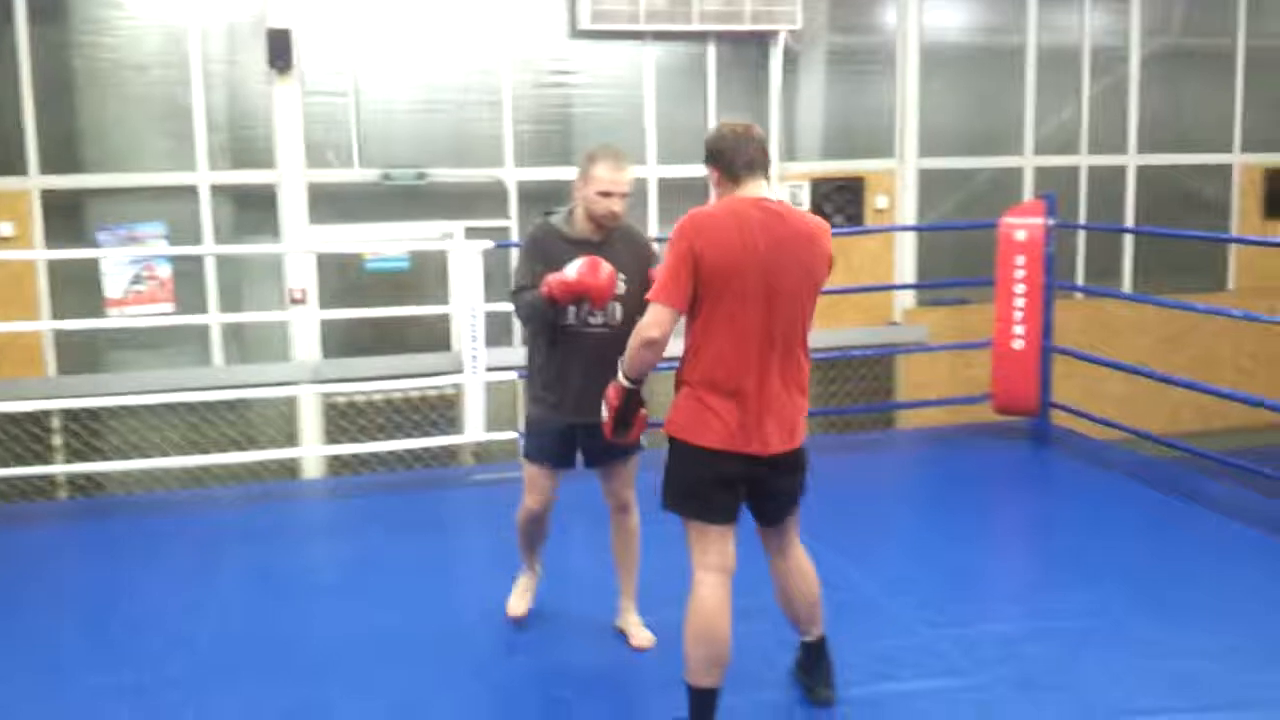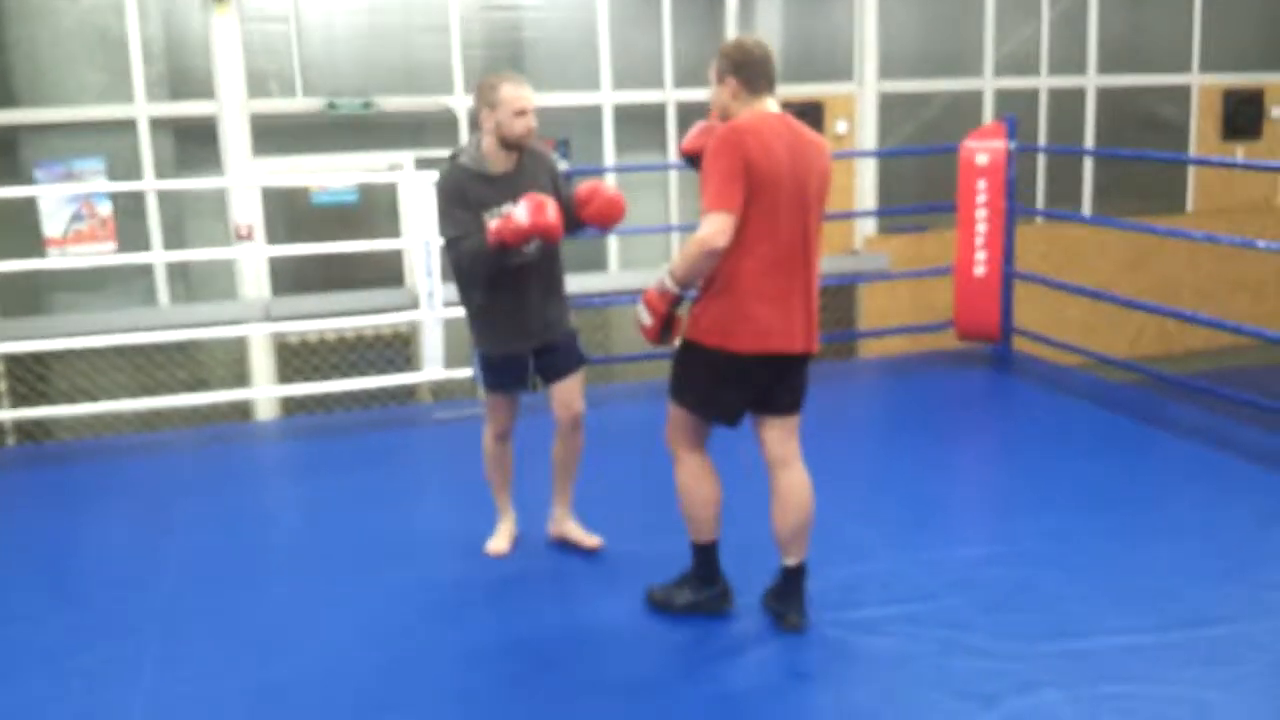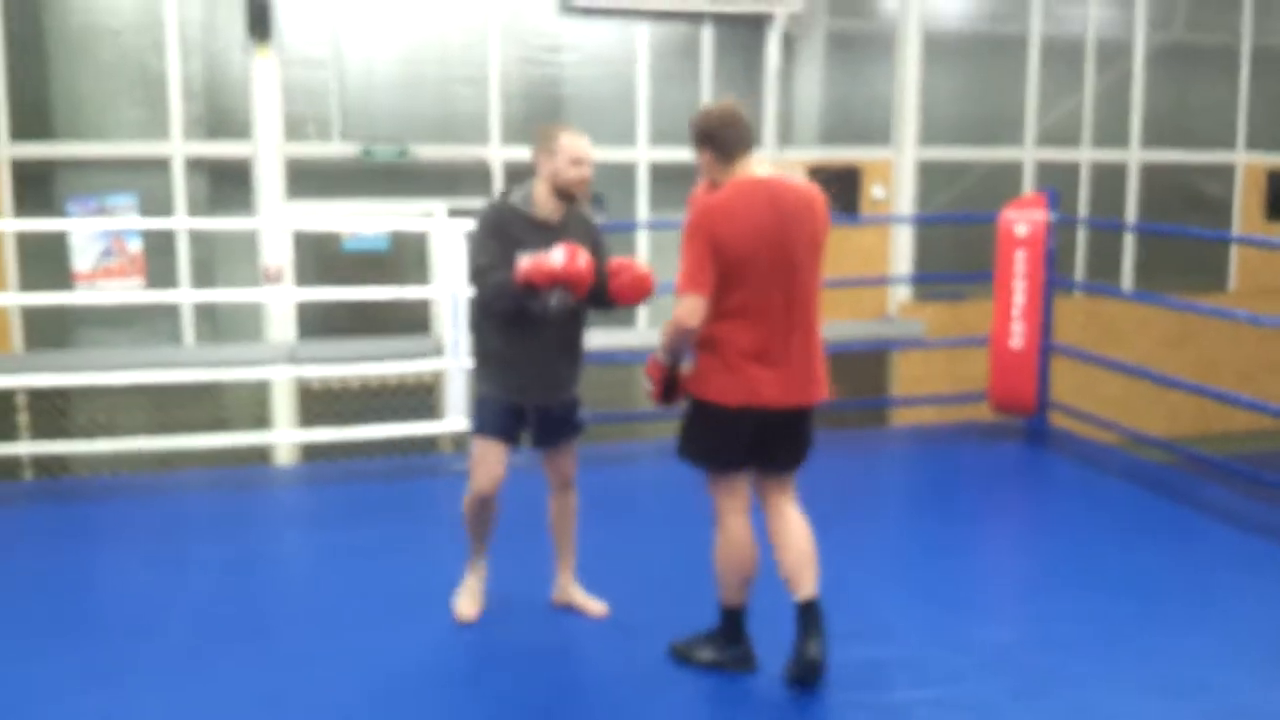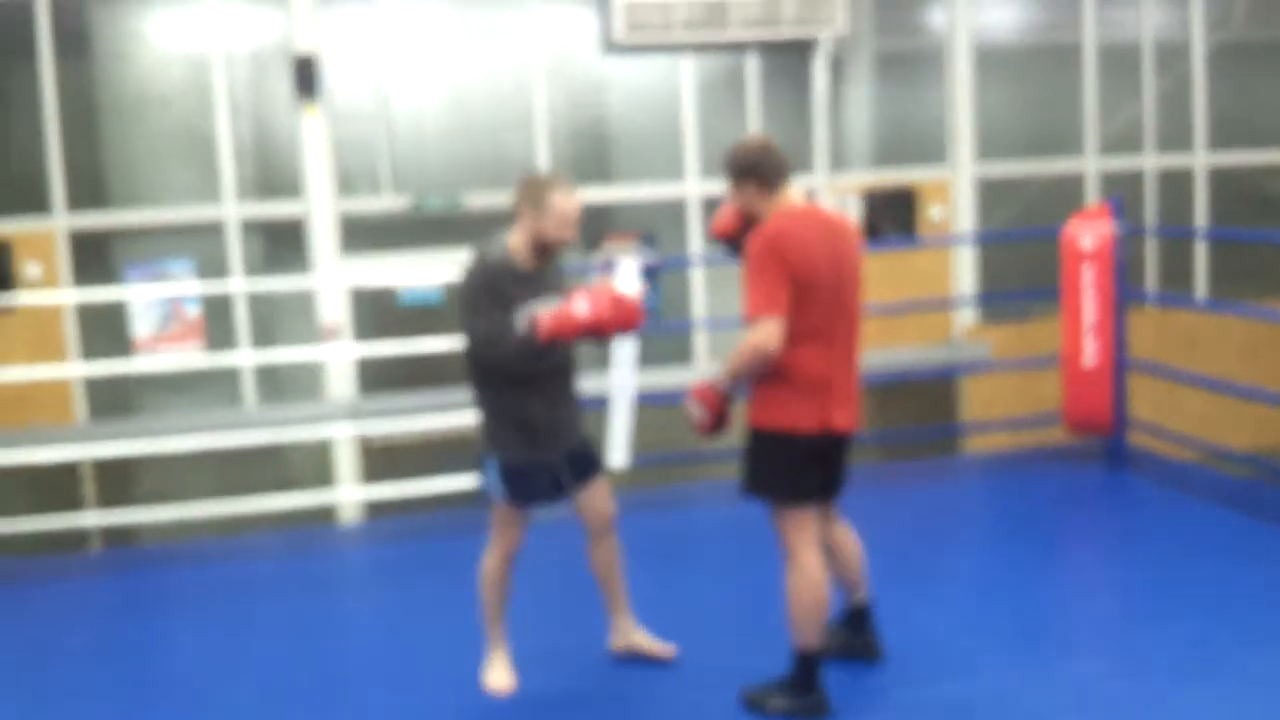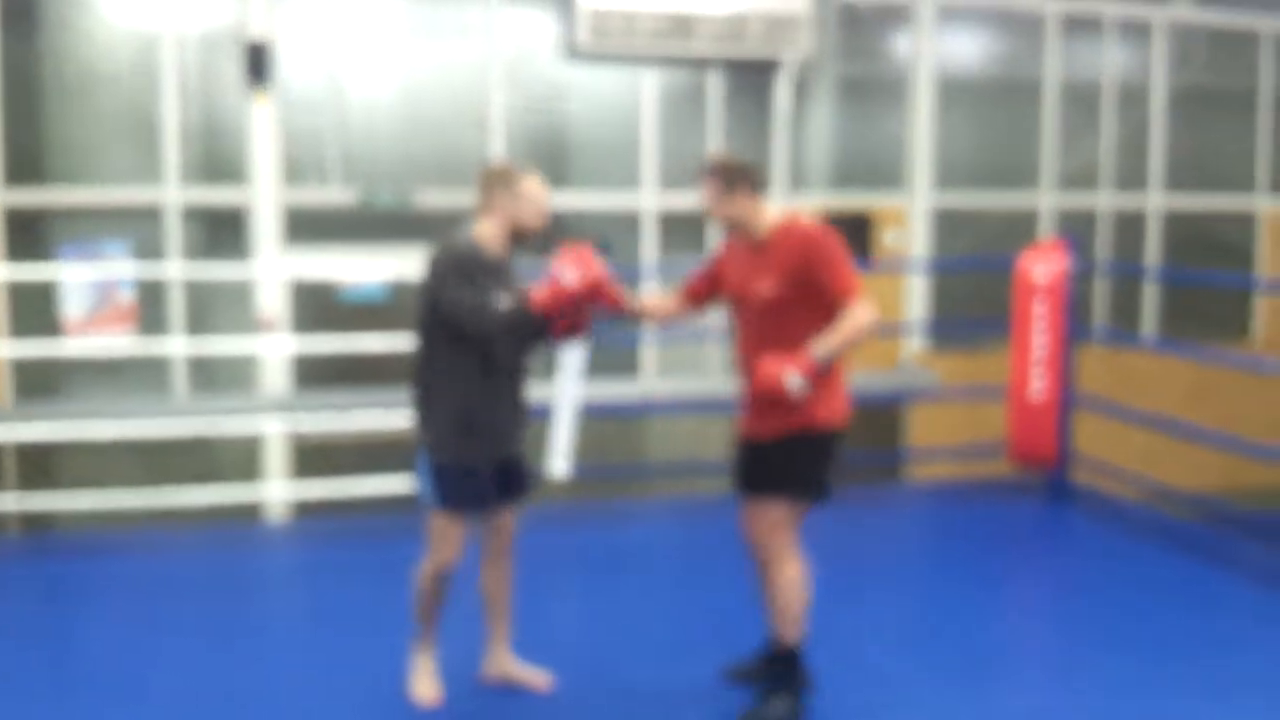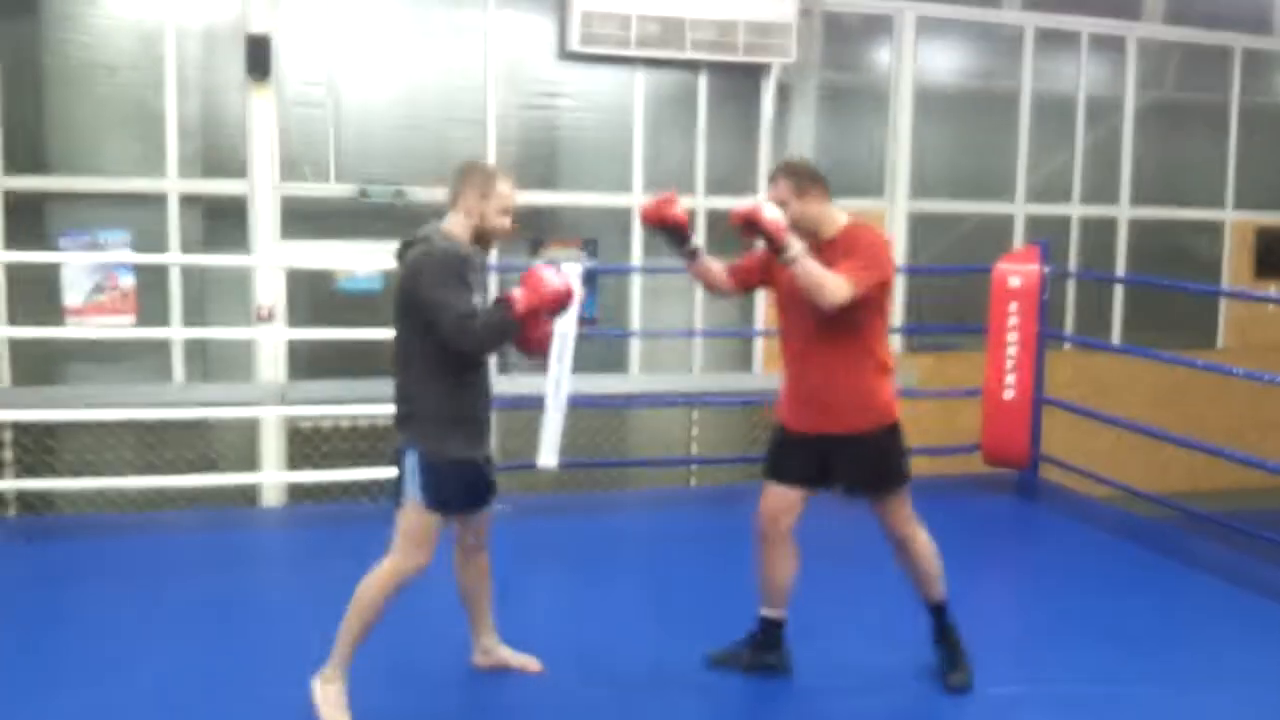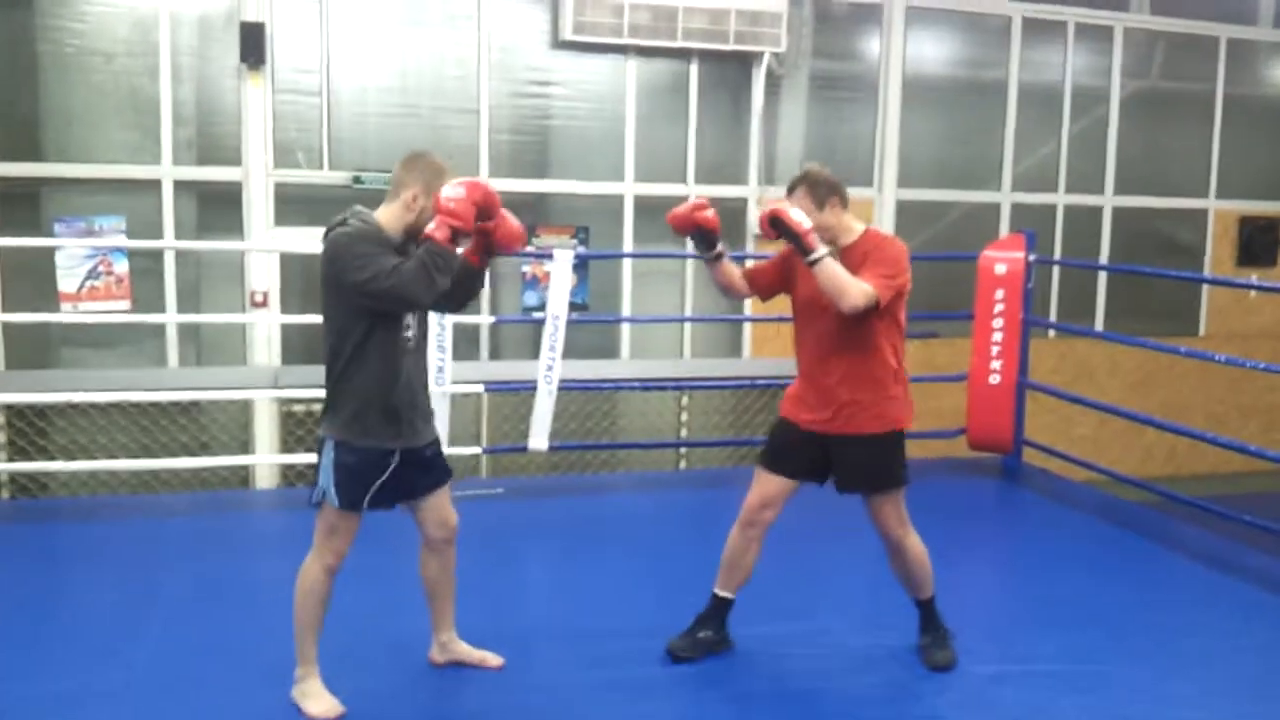
dt=0.5s
person 1, frame 1
left shoulder: (698, 228)
right shoulder: (815, 234)
left elbow: (654, 331)
left wrist: (624, 384)
left hip: (707, 426)
right hip: (781, 425)
left knee: (712, 573)
right knee: (785, 548)
right ankle: (818, 666)
person 1, frame 2
left shoulder: (732, 139)
right shoulder: (813, 147)
left elbow: (716, 236)
left wrist: (667, 288)
left hip: (729, 326)
right hip: (792, 328)
left knee: (685, 442)
right knee: (785, 457)
left ankle: (707, 579)
right ankle: (791, 593)
person 1, frame 3
left shoulder: (710, 213)
right shoulder: (811, 199)
left elbow: (689, 317)
left wrist: (664, 359)
left hip: (727, 385)
right hip: (796, 384)
left knee: (732, 509)
right knee: (782, 501)
left ankle: (732, 638)
right ankle: (810, 629)
person 1, frame 4
left shoulder: (772, 239)
right shoulder: (837, 227)
left elbow: (766, 338)
left wrist: (718, 388)
left hip: (791, 412)
right hip: (831, 404)
left knee: (798, 544)
right knee: (825, 520)
right ankle: (860, 627)
person 1, frame 5
left shoulder: (810, 239)
right shoulder: (732, 256)
left elbow: (862, 315)
right elbow: (674, 306)
left wrist: (807, 365)
left hip: (805, 417)
right hip: (763, 417)
left knee: (775, 540)
right knee: (763, 535)
right ankle: (783, 658)
person 1, frame 6
left shoulder: (868, 243)
right shoulder: (781, 246)
left elbow: (831, 295)
right elbow: (724, 281)
left wrist: (782, 238)
right wrist: (685, 243)
left hip: (865, 416)
right hip: (801, 416)
left knee: (901, 529)
right knee: (773, 525)
left ankle: (947, 639)
right ankle: (769, 644)
person 1, frame 7
left shoulder: (887, 252)
right shoulder: (798, 256)
left elbow: (851, 300)
right elbow: (740, 287)
left wrist: (808, 243)
right wrist: (711, 248)
left hip: (871, 419)
right hip: (806, 412)
left knee: (894, 530)
right knee: (755, 513)
left ankle: (932, 626)
right ankle: (712, 624)
person 2, frame 1
left shoulder: (635, 245)
right shoulder: (543, 239)
right elbow: (525, 309)
right wrist: (557, 288)
right hip: (553, 399)
left knee: (623, 503)
right knee: (535, 504)
left ankle: (628, 610)
right ankle: (529, 572)
person 2, frame 2
left shoulder: (540, 162)
right shoulder: (456, 182)
left elbow: (565, 216)
right elbow: (465, 258)
left wrist: (588, 210)
right wrist: (502, 234)
left hip: (551, 318)
right hip: (498, 328)
left knee: (571, 417)
right knee: (500, 427)
left ankle: (561, 516)
right ankle: (505, 519)
person 2, frame 3
left shoulder: (583, 227)
right shoulder: (498, 220)
left elbow: (597, 292)
right elbow: (490, 293)
left wrist: (622, 286)
right wrist: (532, 274)
left hip: (558, 378)
right hip: (501, 377)
left knee: (563, 480)
right knee: (485, 485)
left ankle: (566, 583)
right ankle: (475, 569)
person 2, frame 4
left shoulder: (547, 267)
right shoulder: (484, 280)
right elbow: (502, 355)
left wrist: (596, 319)
right wrist: (558, 326)
left hip: (562, 424)
right hip: (515, 434)
left knee: (604, 518)
right knee: (505, 544)
left ankle: (624, 629)
right ankle: (497, 652)
person 2, frame 5
left shoulder: (500, 264)
right shoulder: (454, 263)
right elbow: (487, 327)
left wrist: (562, 317)
right wrist: (551, 295)
left hip: (500, 432)
right hip: (454, 436)
left knee: (502, 542)
right knee: (444, 556)
left ankle: (499, 657)
right ankle: (423, 652)
person 2, frame 6
left shoulder: (455, 258)
right shoulder: (430, 261)
right elbow: (465, 333)
left wrist: (520, 325)
right wrist: (525, 302)
left hip: (463, 434)
right hip: (431, 437)
left knee: (475, 540)
right knee: (410, 560)
left ankle: (487, 646)
person 2, frame 7
left shoulder: (405, 246)
right shoulder: (348, 245)
left elbow: (449, 296)
right elbow: (412, 289)
left wrist: (481, 249)
right wrist: (446, 230)
left hip: (411, 425)
right hip: (356, 431)
left knee: (443, 531)
right knee: (329, 553)
left ankle: (445, 641)
